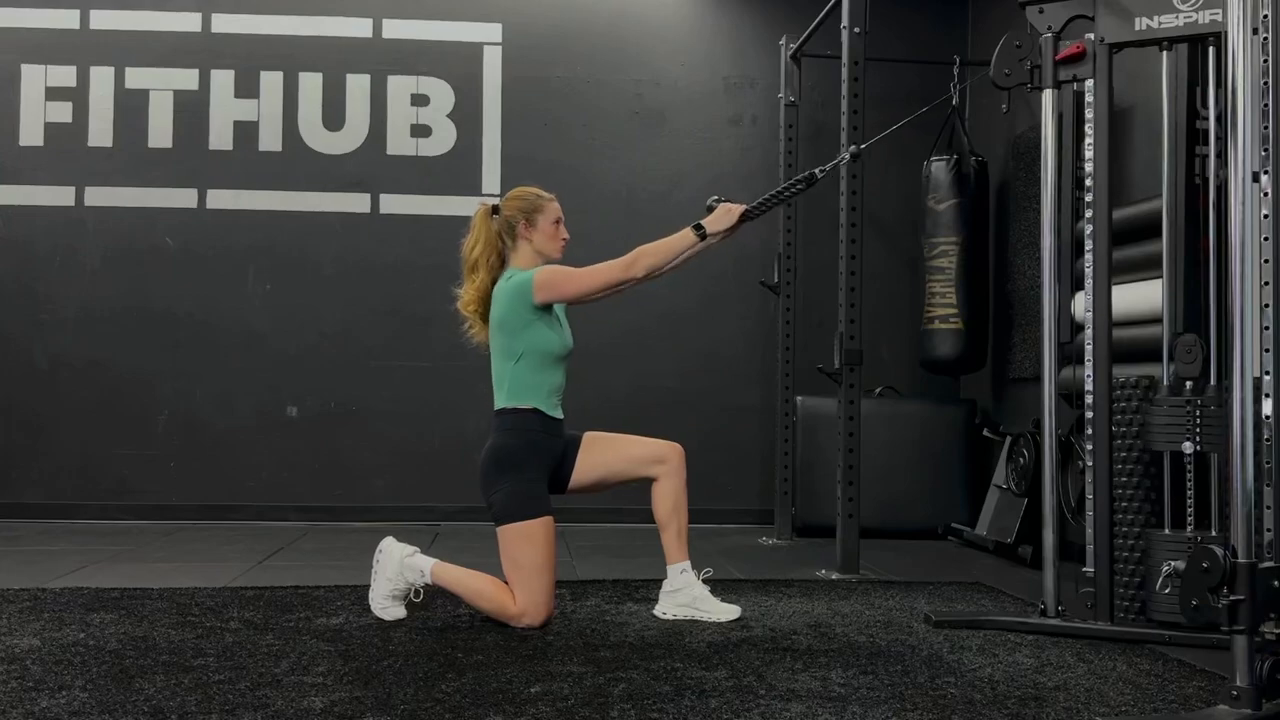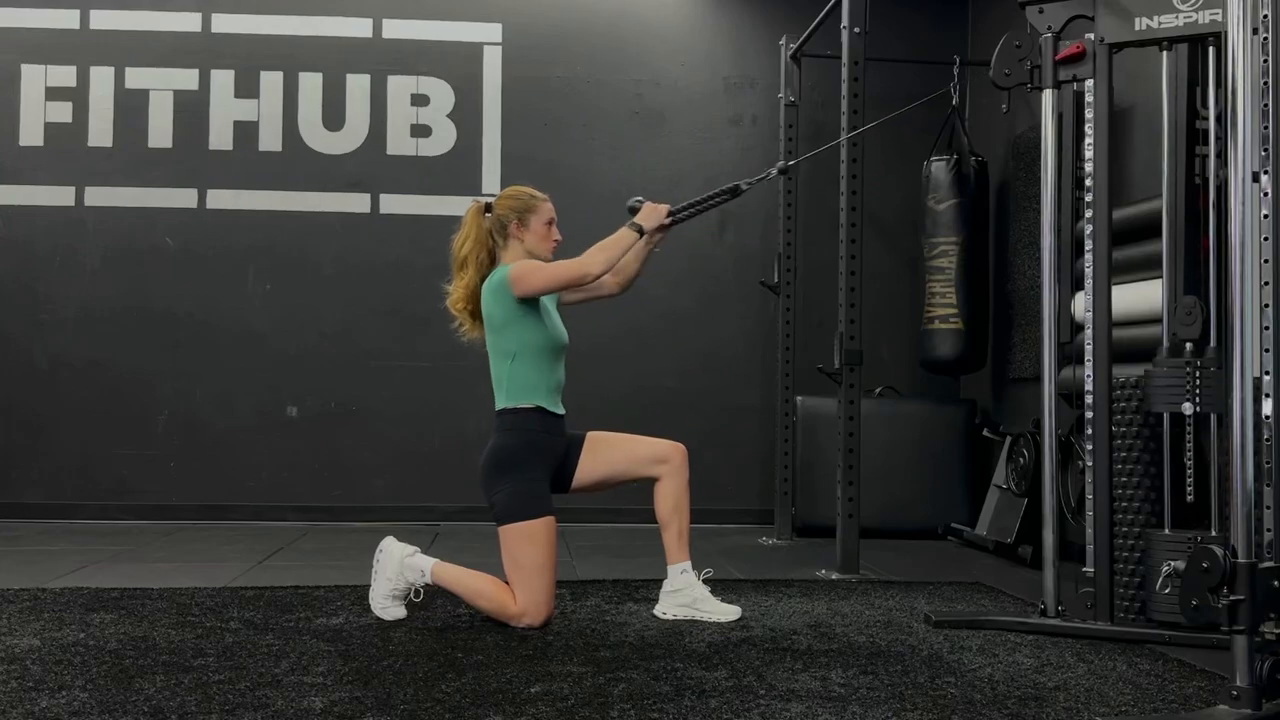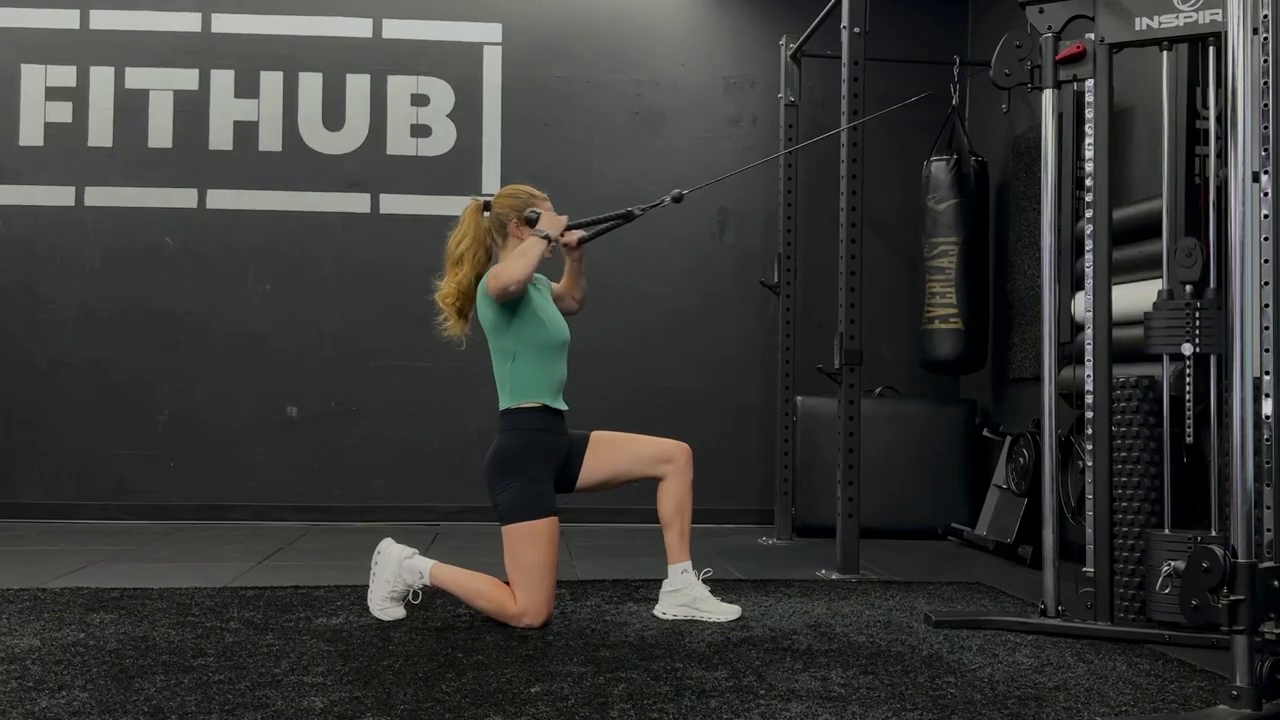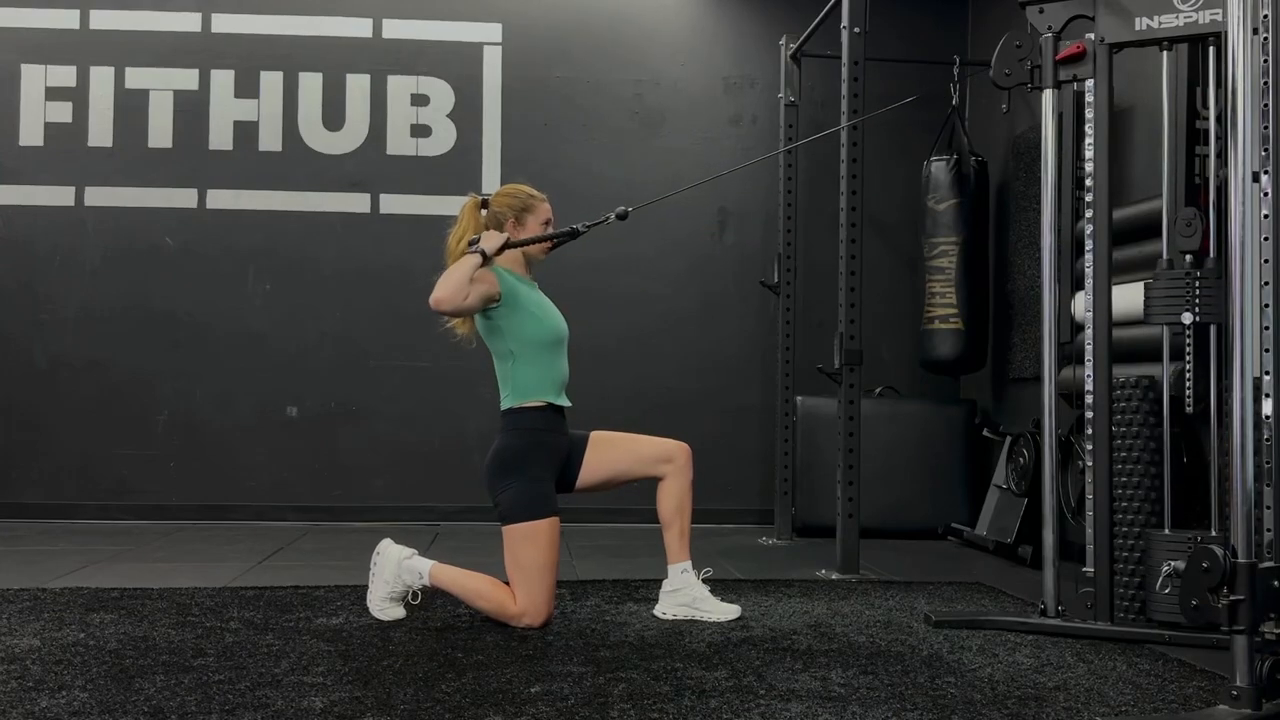
dt=0.2s
person 1, frame 1
left shoulder: (544, 286)
right shoulder: (524, 285)
left elbow: (634, 273)
right elbow: (629, 269)
left wrist: (706, 234)
right wrist: (705, 228)
left hip: (550, 444)
right hip: (516, 452)
left knee: (668, 457)
right knee: (530, 614)
left ankle: (679, 589)
right ankle: (412, 566)
person 1, frame 2
left shoulder: (538, 287)
right shoulder: (507, 280)
left elbow: (613, 283)
right elbow: (588, 268)
left wrist: (650, 234)
right wrist: (638, 224)
left hip: (552, 443)
right hip: (517, 451)
left knee: (671, 457)
right knee: (530, 613)
left ankle: (680, 590)
right ankle: (412, 565)
person 1, frame 3
left shoulder: (534, 283)
right shoulder: (499, 282)
left elbow: (571, 299)
right elbow: (512, 277)
left wrist: (572, 253)
right wrist: (544, 234)
left hip: (555, 442)
right hip: (522, 449)
left knee: (676, 457)
right knee: (530, 614)
left ankle: (680, 590)
right ankle: (410, 567)
person 1, frame 4
left shoulder: (522, 282)
right shoulder: (489, 281)
right elbow: (442, 300)
left wrist: (534, 258)
right wrist: (482, 250)
left hip: (555, 441)
right hip: (522, 448)
left knee: (675, 457)
right knee: (529, 614)
left ankle: (680, 590)
right ankle: (409, 567)
